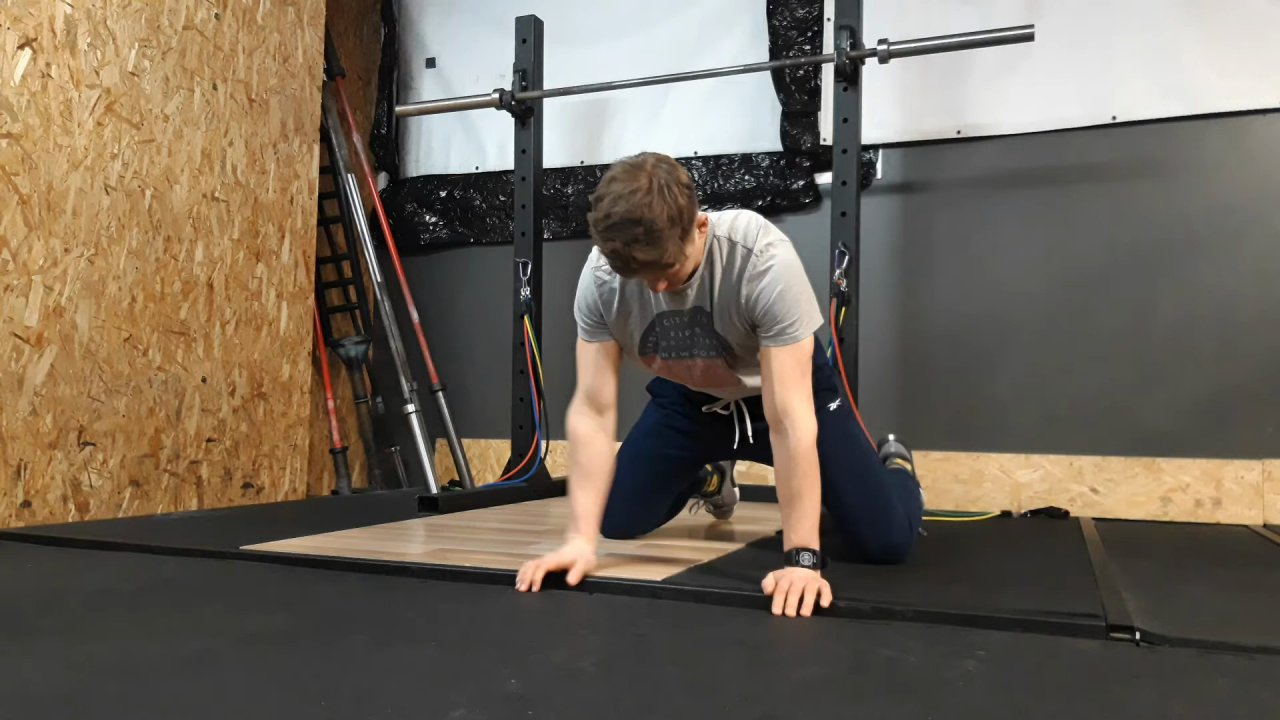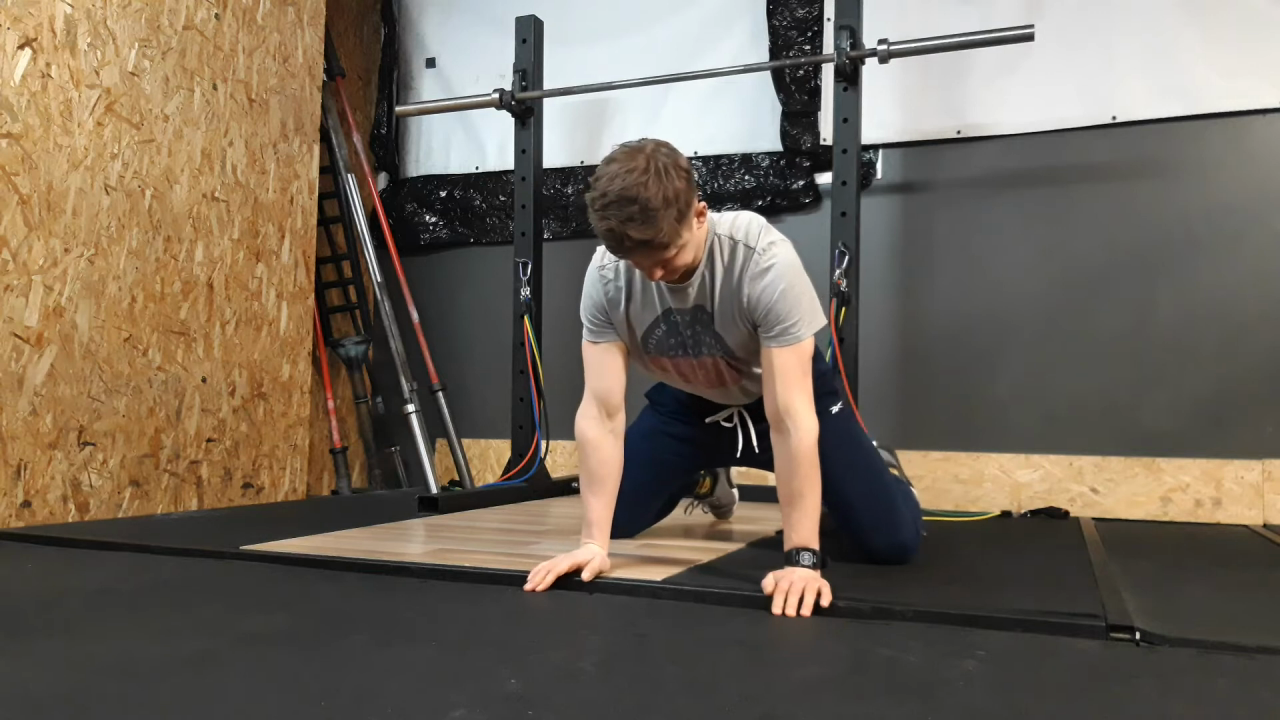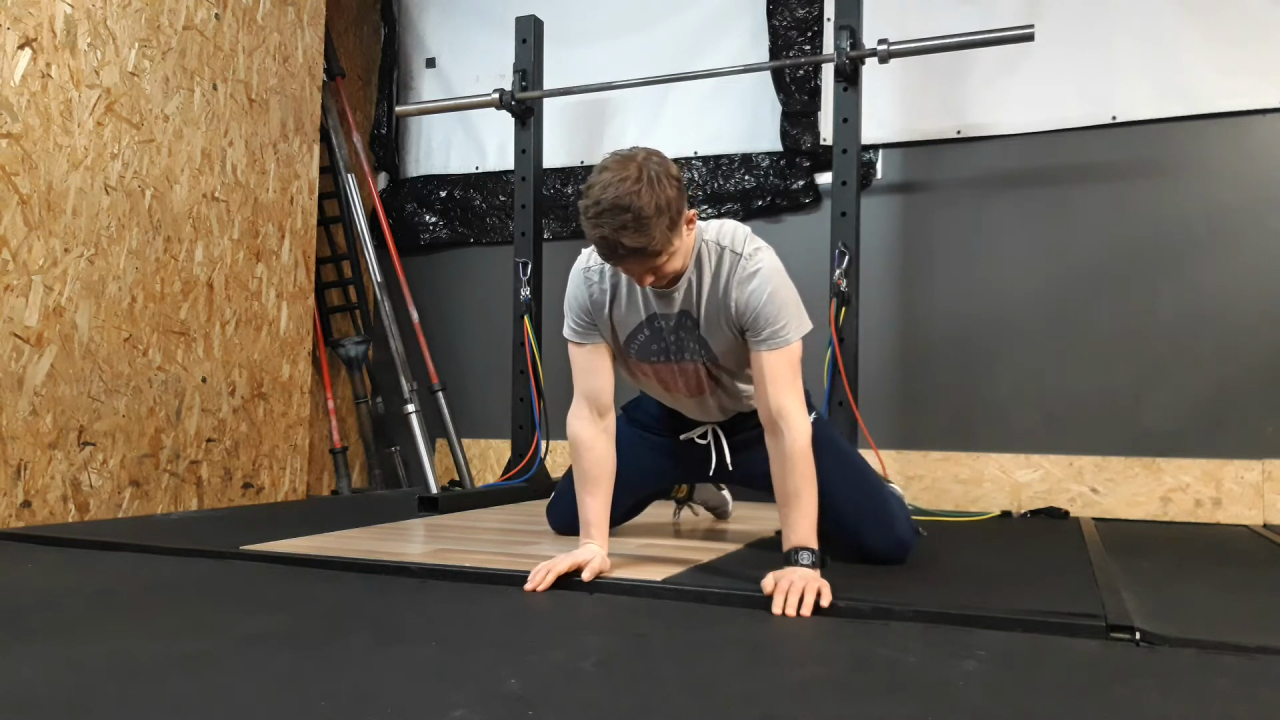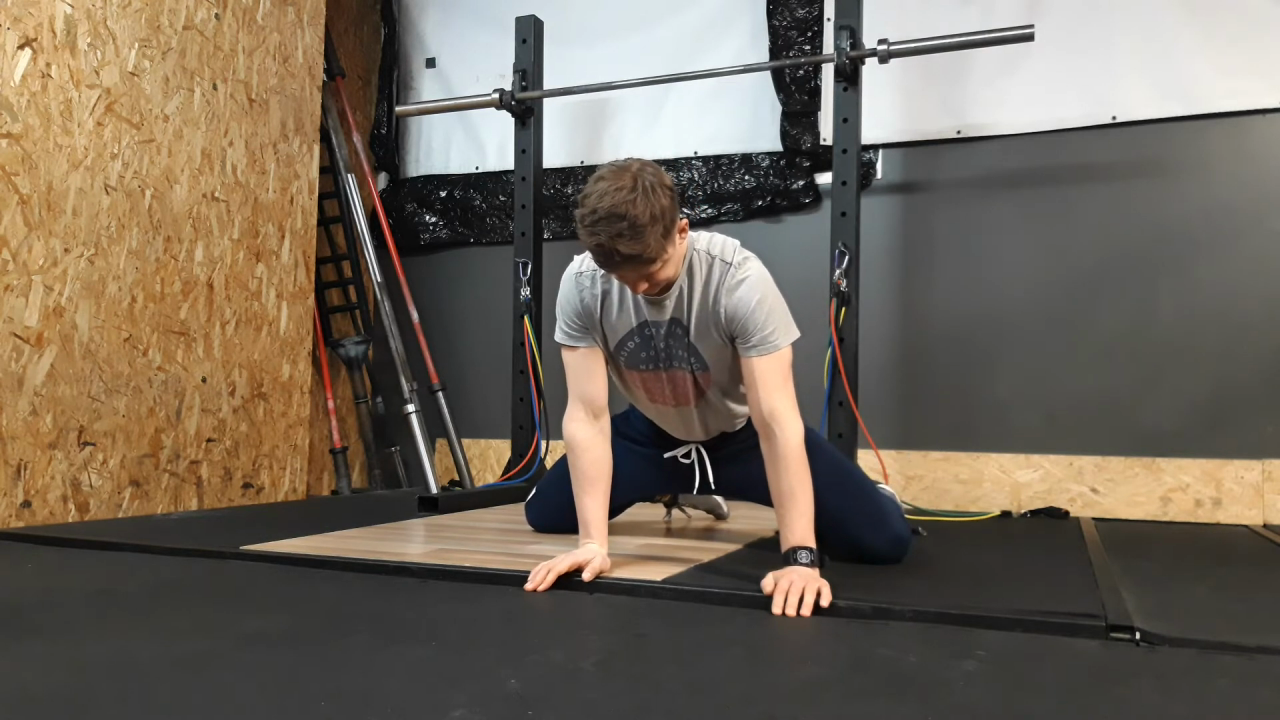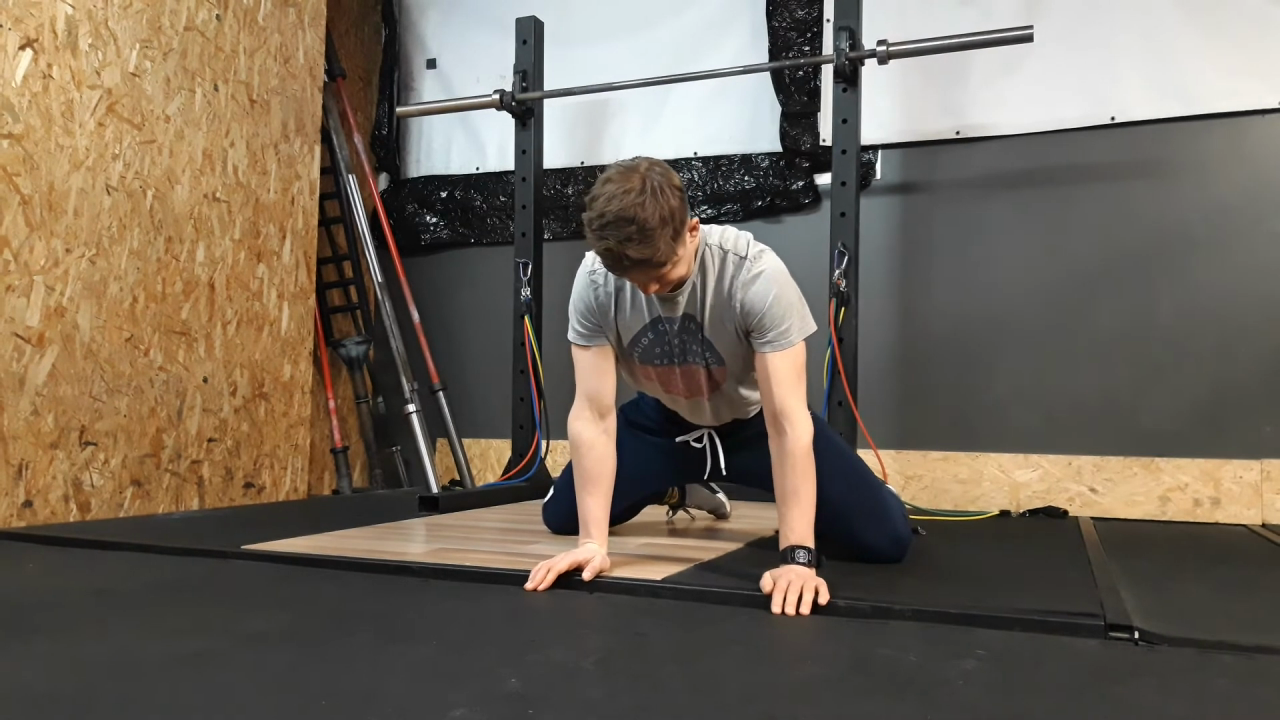
dt=1s
person 1, frame 1
left shoulder: (764, 259)
right shoulder: (600, 276)
left elbow: (788, 420)
right elbow: (593, 410)
left wrist: (802, 557)
right wrist: (580, 540)
left hip: (781, 390)
right hip: (688, 395)
left knee: (886, 539)
right knee: (616, 521)
left ankle: (893, 465)
right ankle: (708, 479)
person 1, frame 2
left shoulder: (765, 260)
right shoulder: (606, 276)
left elbow: (788, 420)
right elbow: (601, 411)
left wrist: (801, 558)
right wrist: (593, 542)
left hip: (784, 395)
right hip: (687, 403)
left knee: (891, 541)
right knee: (613, 520)
left ankle: (879, 470)
right ankle: (704, 480)
person 1, frame 3
left shoulder: (749, 267)
right shoulder: (589, 279)
left elbow: (783, 420)
right elbow: (592, 413)
left wrist: (801, 557)
right wrist: (593, 543)
left hip: (752, 416)
right hip: (665, 418)
left knee: (888, 540)
right knee: (565, 519)
right ankle: (689, 487)
person 1, frame 4
left shoulder: (739, 278)
right shoulder: (581, 285)
left elbow: (776, 422)
right elbow: (586, 415)
left wrist: (800, 556)
right wrist: (593, 541)
left hip: (740, 433)
right hip: (652, 433)
left knee: (883, 538)
right knee: (544, 515)
right ankle: (675, 492)
person 1, frame 5
left shoulder: (755, 274)
right shoulder: (593, 281)
left elbow: (787, 422)
right elbow: (593, 414)
left wrist: (797, 555)
right wrist: (593, 542)
left hip: (754, 420)
right hip: (662, 420)
left knee: (884, 538)
right knee: (561, 517)
right ankle: (680, 490)
